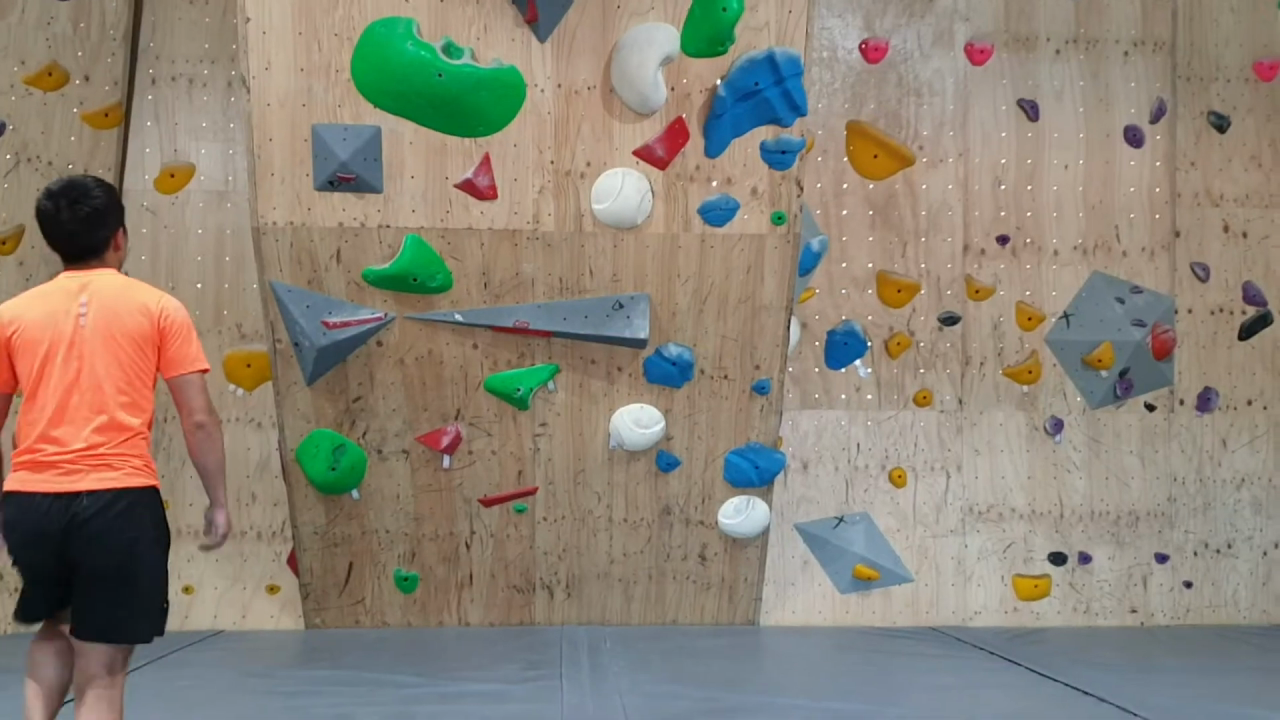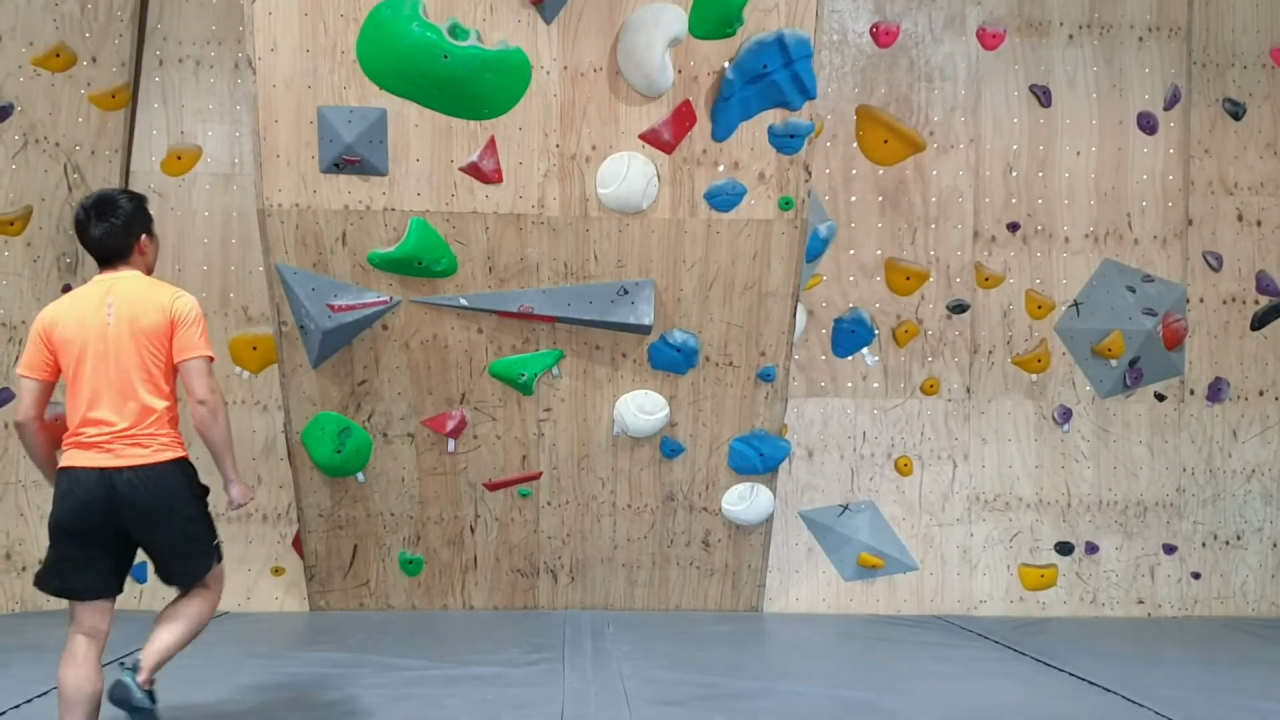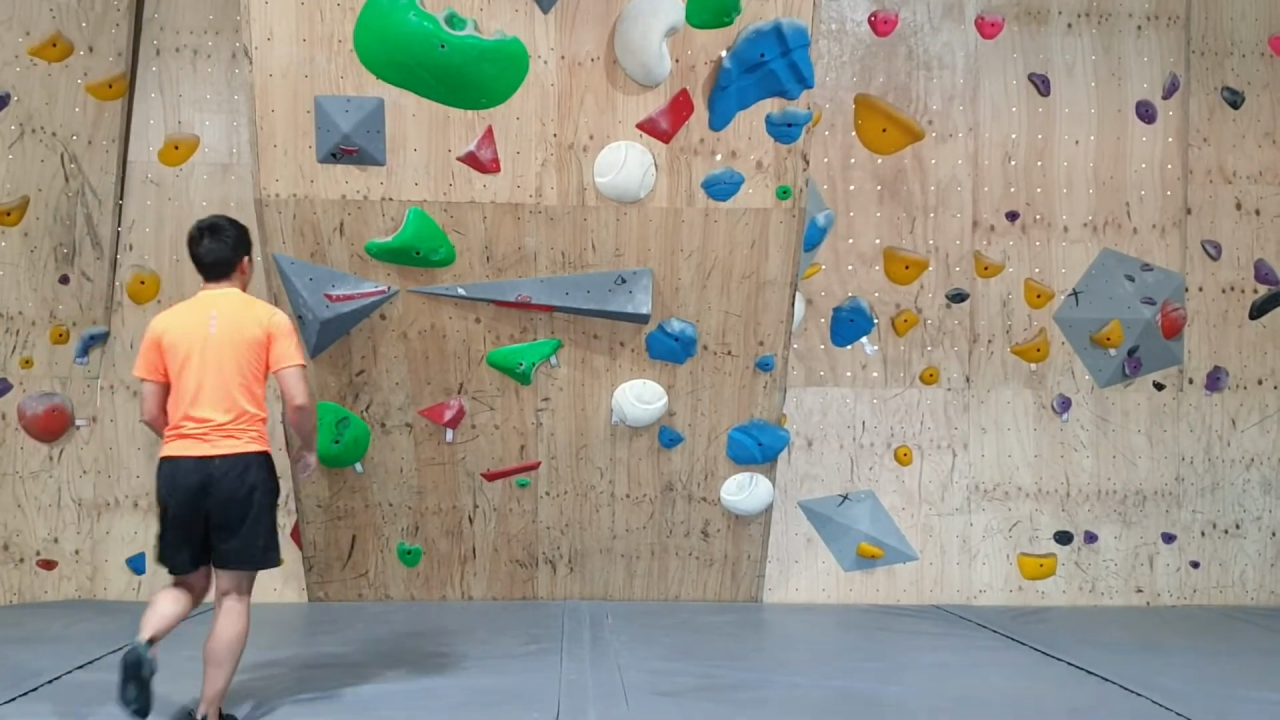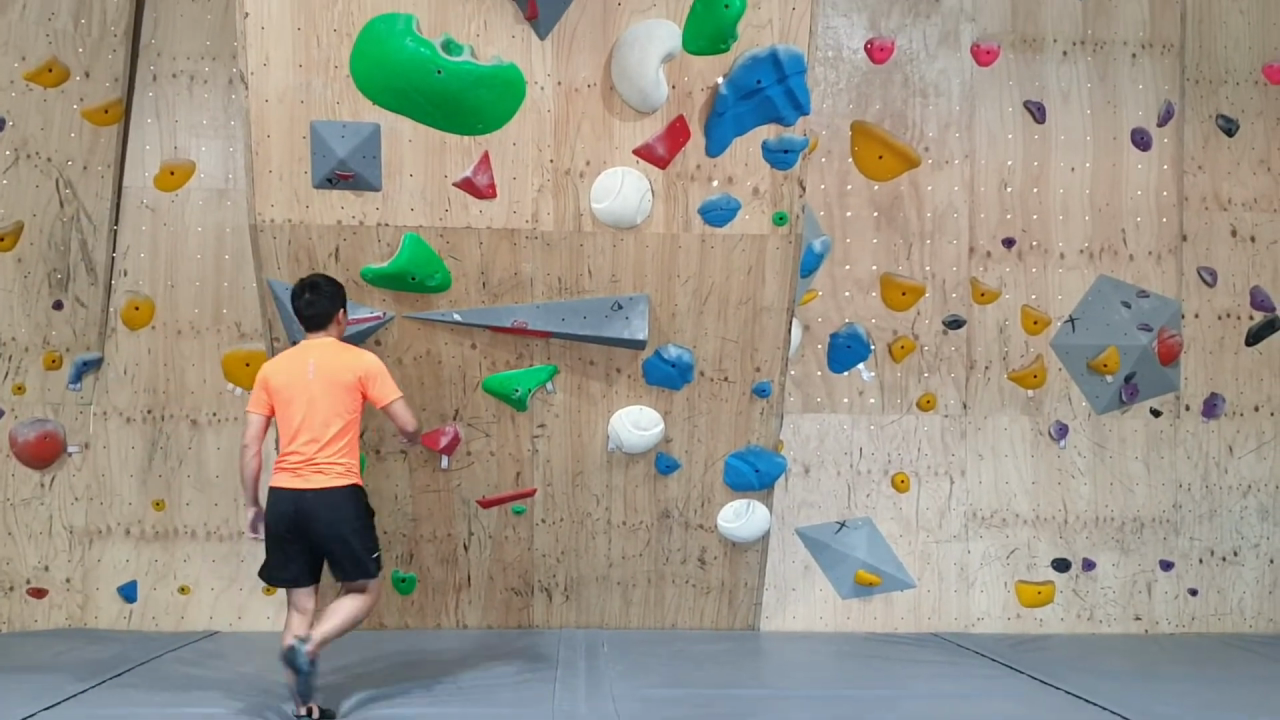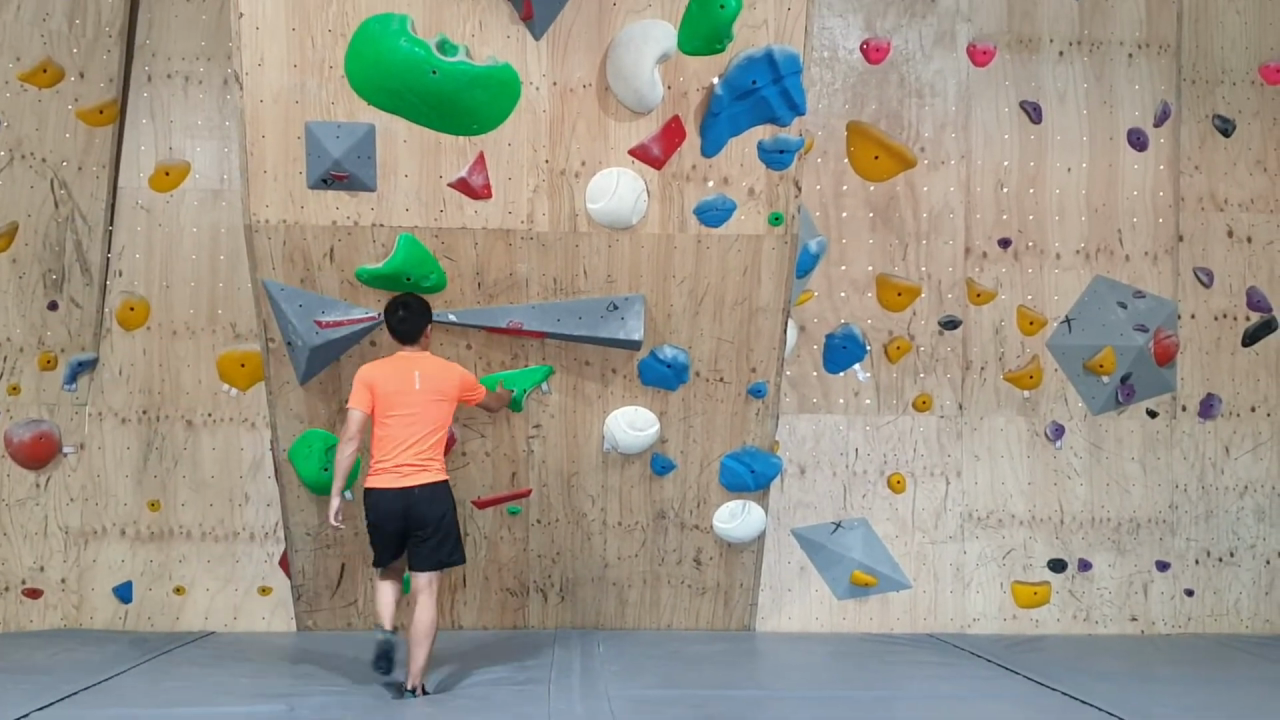
dt=0.7s
person 1, frame 1
right shoulder: (157, 307)
right elbow: (199, 419)
right wrist: (217, 503)
right hip: (122, 502)
left knee: (54, 628)
right knee: (101, 673)
person 1, frame 2
left shoulder: (54, 314)
right shoulder: (175, 304)
left elbow: (26, 417)
right elbow: (203, 399)
left wrist: (58, 479)
right wrist: (232, 477)
left hip: (81, 481)
right hip: (156, 474)
left knee: (86, 631)
right knee: (205, 584)
right ankle: (142, 673)
person 1, frame 3
left shoulder: (164, 323)
right shoulder: (269, 318)
left elbow: (151, 413)
right elbow: (299, 401)
right wrist: (306, 449)
left hip: (178, 468)
right hip: (243, 466)
left knee: (187, 584)
right knee: (234, 594)
left ankle: (143, 646)
person 1, frame 4
left shoulder: (271, 368)
right shoulder: (361, 362)
left elbow: (250, 445)
right elbow: (409, 425)
left wrist: (252, 504)
right wrist: (411, 440)
left hip: (283, 497)
right hip: (337, 496)
left knee: (300, 608)
right knee: (363, 590)
right ankle: (305, 647)
person 1, frame 5
left shoulder: (370, 374)
right shoulder: (453, 374)
left elbow: (351, 437)
right elbow: (492, 403)
left wrist: (336, 492)
right wrist: (505, 397)
left hip: (381, 493)
right hip: (430, 492)
left knee: (388, 572)
right knee: (425, 592)
left ankle: (386, 634)
right ankle: (414, 684)
